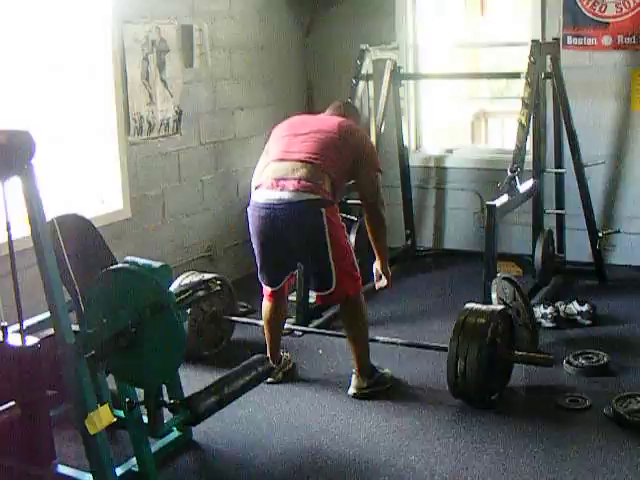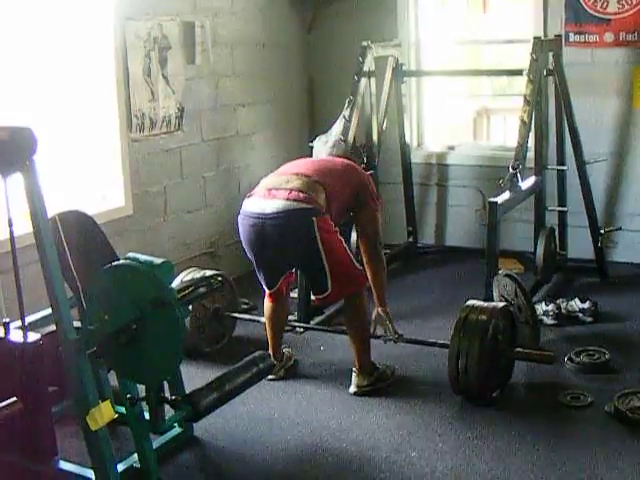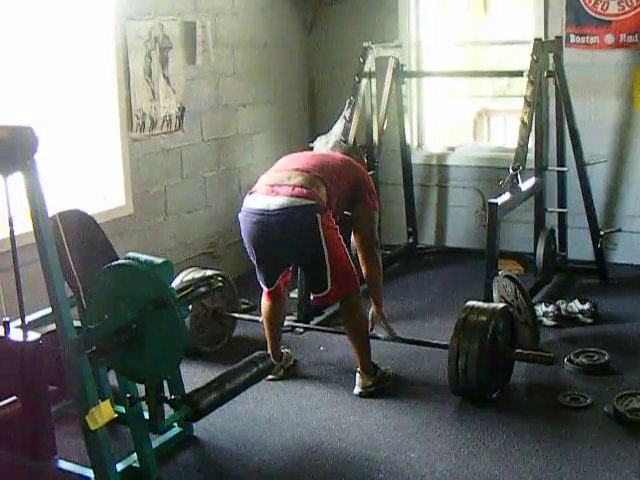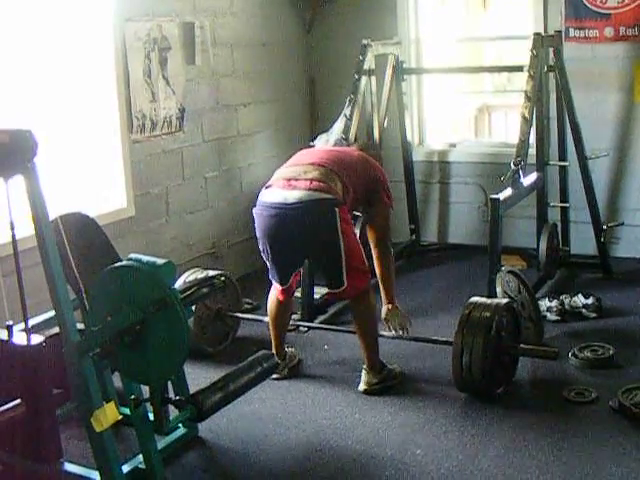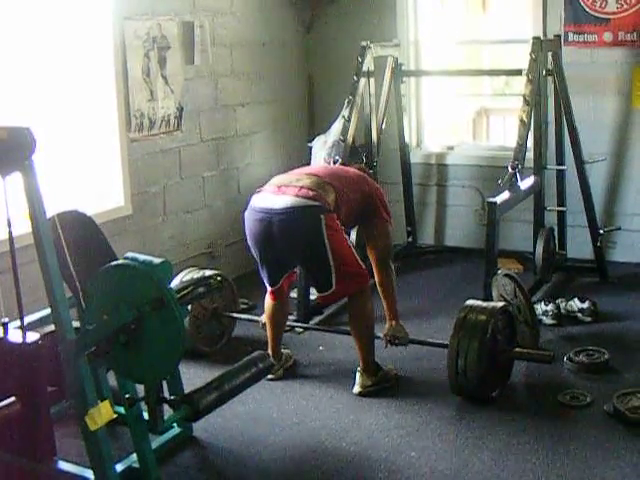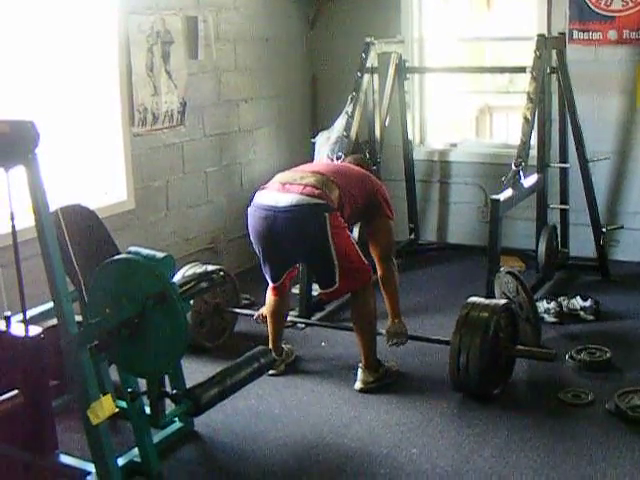
dt=0.5s
person 1, frame 1
left shoulder: (286, 124)
right shoulder: (356, 134)
right elbow: (372, 204)
right wrist: (382, 260)
left hip: (260, 204)
right hip: (308, 205)
left knee: (274, 288)
right knee: (348, 291)
left ankle: (275, 363)
right ankle: (363, 376)
person 1, frame 2
left shoulder: (296, 166)
right shoulder: (359, 177)
right elbow: (371, 248)
right wrist: (381, 305)
left hip: (250, 215)
right hip: (298, 216)
left knee: (274, 288)
right knee: (352, 287)
left ankle: (276, 360)
right ankle: (364, 373)
person 1, frame 3
left shoulder: (292, 159)
right shoulder: (359, 174)
right elbow: (367, 245)
right wrist: (377, 305)
left hip: (252, 211)
right hip: (301, 211)
left knee: (272, 286)
right knee: (347, 291)
left ankle: (275, 360)
right ankle: (367, 374)
person 1, frame 4
left shoulder: (307, 154)
right shoulder: (373, 170)
right elbow: (381, 244)
right wrist: (390, 303)
left hip: (267, 205)
right hip: (318, 207)
left knee: (281, 285)
right knee: (359, 288)
left ankle: (279, 360)
right ankle: (374, 372)
person 1, frame 5
left shoulder: (305, 173)
right shoulder: (370, 190)
right elbow: (382, 262)
left wrist: (269, 312)
right wrist: (393, 321)
left hip: (257, 211)
right hip: (306, 214)
left knee: (276, 286)
right knee: (357, 288)
left ankle: (274, 360)
right ankle: (368, 374)
person 1, frame 6
left shoulder: (310, 169)
right shoulder: (372, 186)
right elbow: (385, 259)
left wrist: (270, 304)
right wrist: (395, 318)
left hip: (260, 209)
right hip: (309, 212)
left knee: (278, 281)
right knee: (360, 284)
left ankle: (275, 355)
right ankle: (370, 370)
